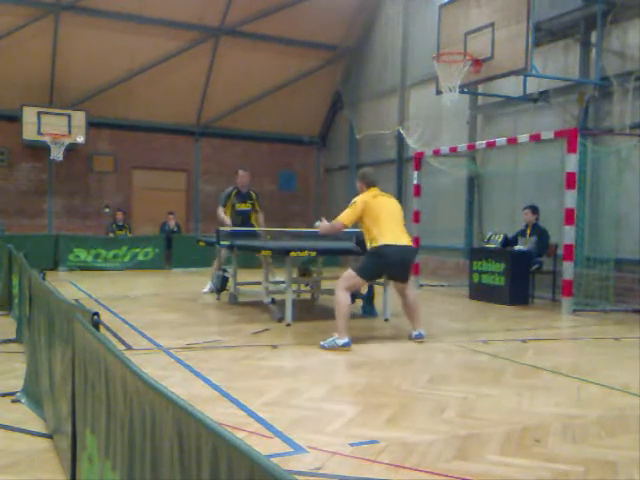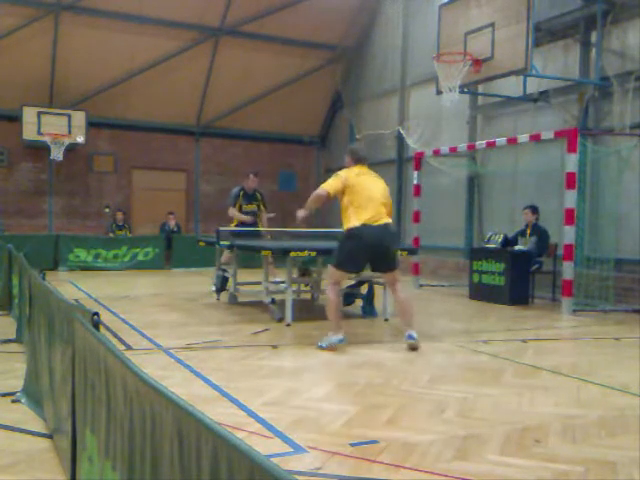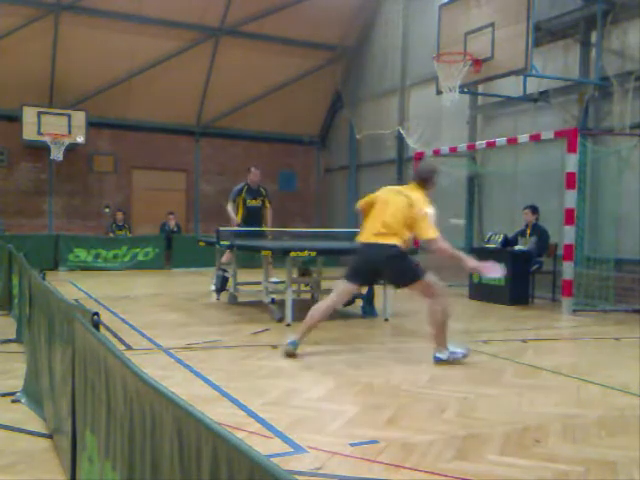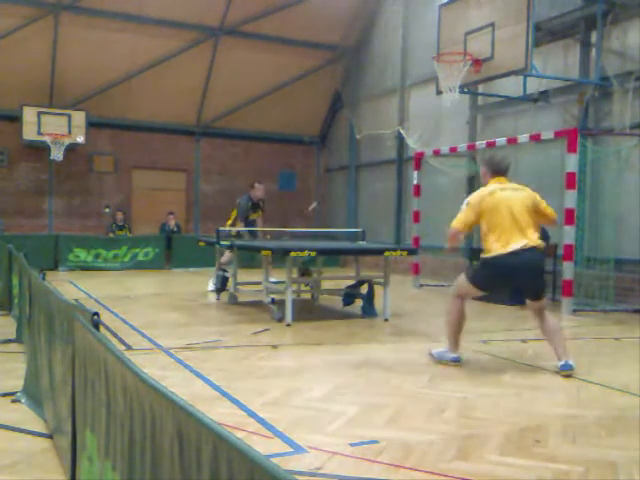
dt=0.5s
person 1, frame 1
left shoulder: (362, 200)
right shoulder: (393, 200)
left elbow: (339, 225)
left wrist: (324, 227)
left hip: (384, 252)
right hip: (407, 251)
left knee: (342, 286)
right knee: (404, 289)
left ankle: (342, 338)
right ankle: (417, 331)
person 1, frame 2
left shoulder: (346, 175)
right shoulder: (379, 181)
left elbow: (321, 194)
left wrist: (305, 211)
left hip: (359, 235)
right hip: (384, 232)
left knee: (332, 282)
right knee: (395, 285)
left ankle: (336, 334)
right ankle: (410, 334)
person 1, frame 3
left shoulder: (385, 192)
right shoulder: (421, 205)
left elbow: (360, 207)
right elbow: (434, 243)
right wrist: (465, 260)
left hip: (366, 252)
right hip: (391, 254)
left knee: (337, 297)
right knee: (436, 294)
left ankle: (296, 340)
right ankle: (442, 351)
person 1, frame 4
left shoulder: (479, 197)
right shoulder: (526, 193)
left elbow: (454, 234)
right elbow: (552, 219)
left wrist: (451, 245)
left hip: (498, 261)
right hip: (532, 259)
left knee: (457, 294)
right knee: (540, 311)
left ankle: (452, 352)
right ankle: (564, 362)
